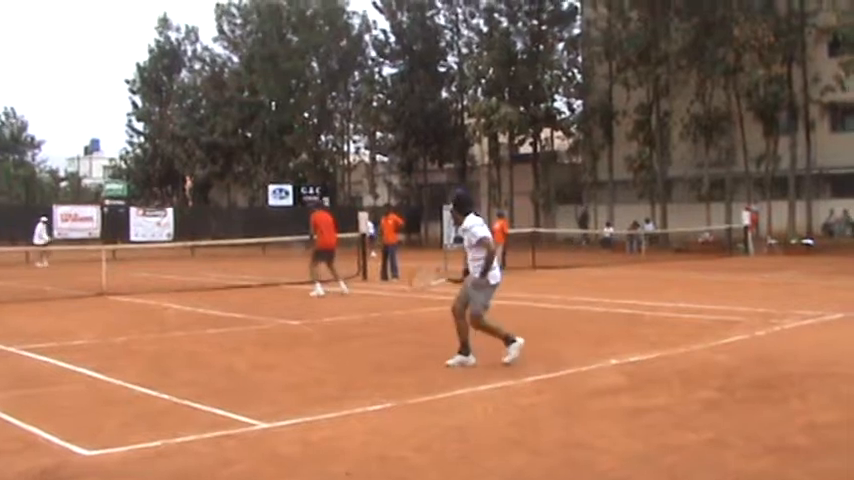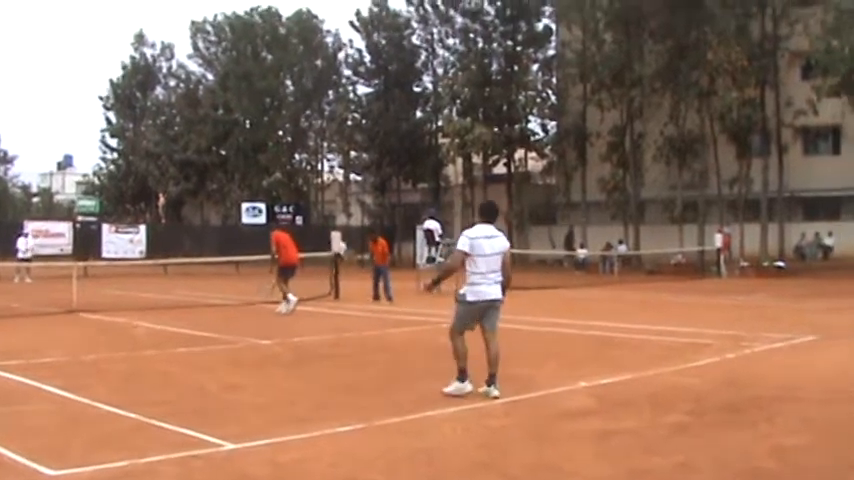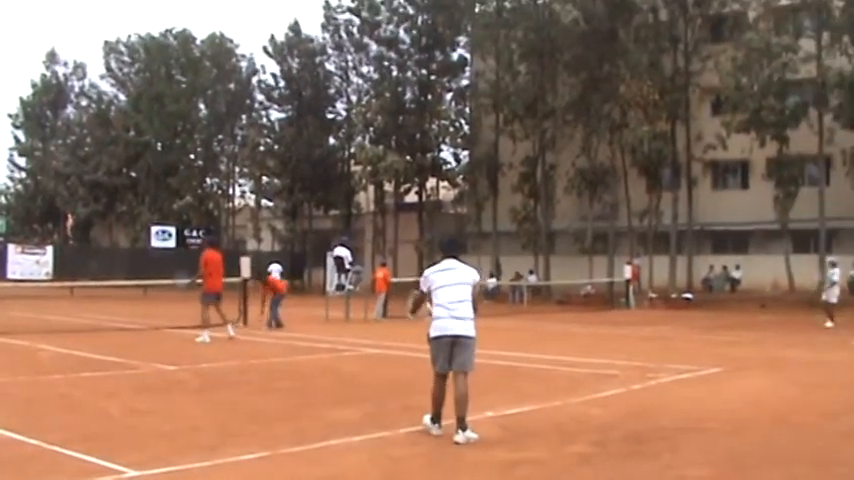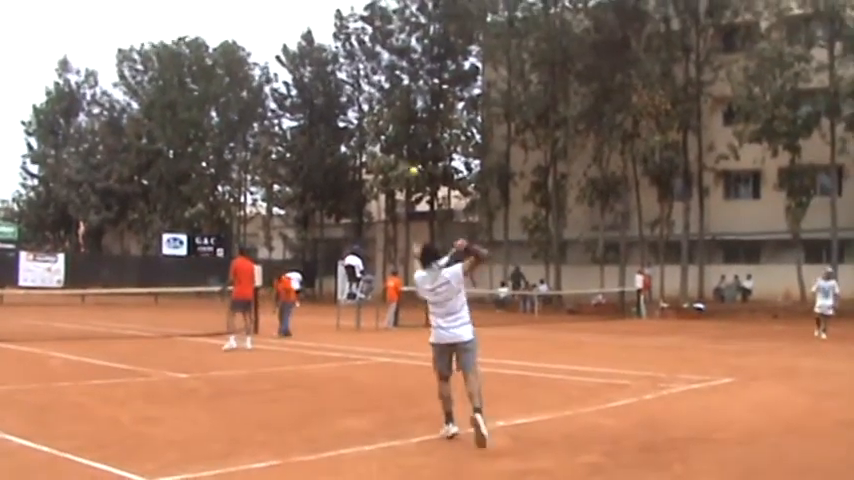
dt=1s
person 1, frame 1
left shoulder: (473, 226)
right shoulder: (470, 225)
left elbow: (492, 250)
left wrist: (483, 278)
right wrist: (466, 273)
left hip: (485, 279)
right hip: (476, 277)
left knee: (476, 319)
right knee: (457, 310)
left ankle: (511, 341)
right ankle: (464, 354)
person 1, frame 2
left shoulder: (469, 235)
right shoulder: (502, 239)
left elbow: (454, 265)
right elbow: (507, 273)
left wrist: (434, 283)
right wrist: (503, 293)
left hip: (473, 295)
right hip: (494, 295)
left knee: (455, 333)
right knee: (491, 338)
left ankle: (462, 381)
right ankle: (491, 385)
person 1, frame 3
left shoulder: (430, 273)
right shoulder: (471, 273)
left elbow: (419, 301)
left wrist: (412, 312)
left hip: (440, 329)
right hip: (465, 330)
left knee: (440, 377)
right knee: (461, 378)
left ankle: (435, 422)
right ankle: (461, 429)
person 1, frame 4
left shoulder: (420, 279)
right shoulder: (453, 274)
left elbow: (423, 267)
right elbow: (481, 256)
left wrist: (421, 256)
right wrist: (468, 246)
left hip: (441, 338)
right hip: (464, 335)
left knee: (444, 380)
right knee: (471, 378)
left ankle: (450, 424)
right ankle: (477, 414)
